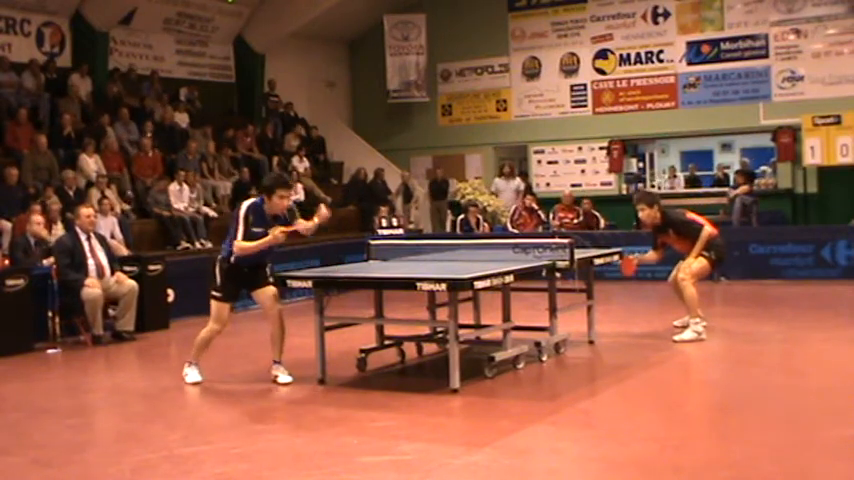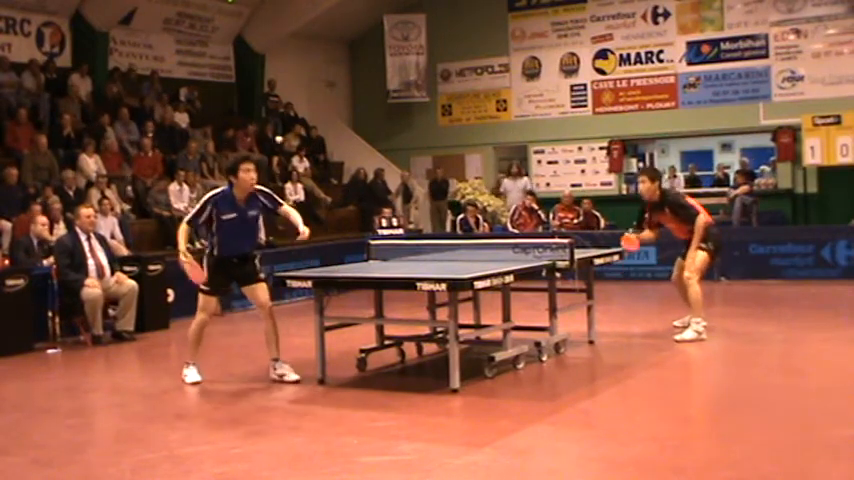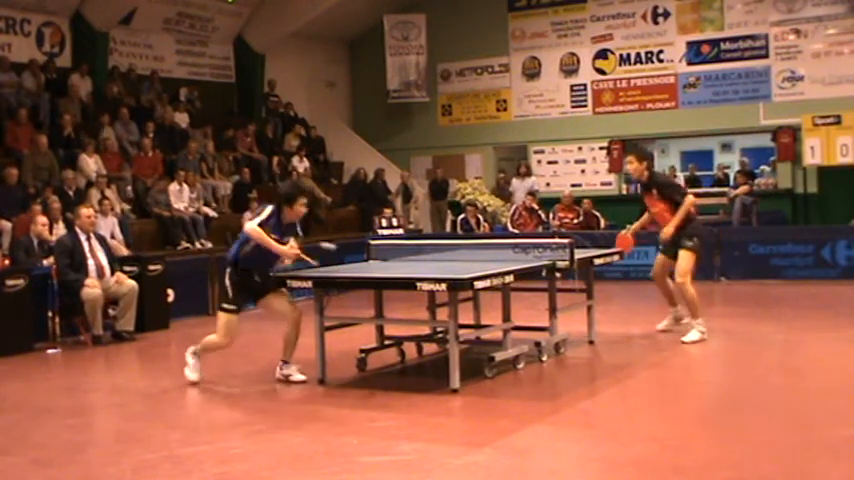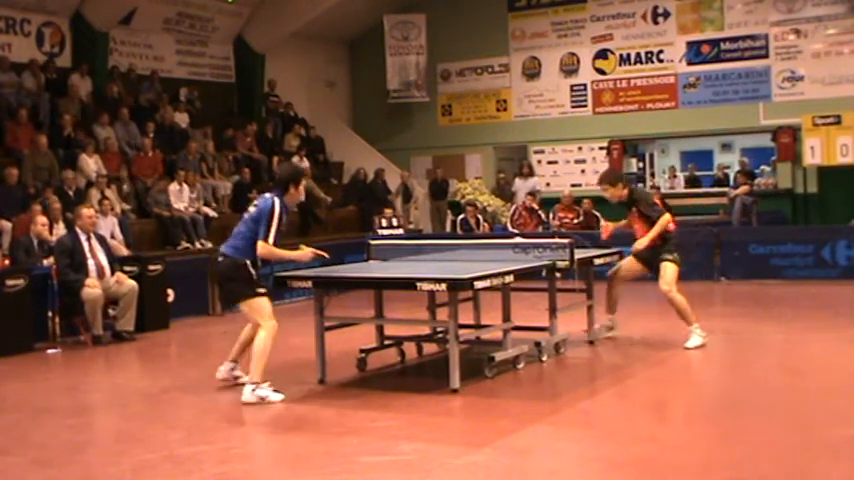
dt=0.4s
person 1, frame 1
left shoulder: (283, 209)
right shoulder: (248, 209)
left elbow: (303, 227)
right elbow: (238, 248)
left wrist: (316, 220)
right wrist: (268, 240)
left hip: (258, 267)
right hip: (231, 267)
left knee: (276, 312)
right knee: (217, 325)
left ankle: (277, 366)
right ankle: (191, 364)
person 1, frame 2
left shoulder: (261, 195)
right shoulder: (216, 198)
left elbow: (289, 211)
right elbow: (186, 224)
left wrist: (302, 227)
right wrist: (183, 249)
left hip: (247, 259)
right hip: (219, 260)
left knee: (267, 309)
right knee: (204, 315)
left ankle: (277, 365)
right ankle: (190, 365)
person 1, frame 3
left shoulder: (291, 223)
right shoulder: (270, 213)
left elbow: (292, 242)
right elbow: (250, 229)
left wrist: (289, 254)
right wrist: (281, 249)
left hip: (260, 276)
right hip: (237, 273)
left knee: (294, 315)
right knee: (225, 338)
left ankle: (284, 366)
right ankle: (194, 355)
person 1, frame 4
left shoulder: (268, 199)
right shoulder: (275, 206)
right elbow: (264, 251)
right wrist: (298, 255)
left hip: (230, 265)
right hip: (237, 269)
left knee: (259, 320)
right knee: (269, 325)
left ankle: (230, 367)
right ankle: (255, 387)
person 2, frame 1
left shoulder: (675, 219)
right shoulder: (657, 227)
left elbow: (706, 231)
right elbow: (657, 254)
left wrist: (691, 257)
right wrist: (640, 259)
left hip: (711, 247)
right hip: (696, 250)
left knee: (684, 278)
right knee: (674, 281)
left ankle: (697, 328)
right ankle: (696, 316)
person 2, frame 2
left shoulder: (673, 199)
right shoulder: (652, 206)
left elbow: (702, 218)
right elbow: (653, 232)
left wrist: (693, 249)
right wrist: (637, 237)
left hip: (706, 237)
right hip: (691, 239)
left knee: (689, 276)
right knee: (677, 279)
left ankle: (697, 327)
right ankle: (696, 316)
person 2, frame 3
left shoulder: (661, 180)
right shoulder: (644, 185)
left elbow: (690, 199)
left wrist: (672, 225)
right wrist: (634, 228)
left hip: (687, 232)
right hip: (671, 235)
left knee: (681, 280)
right knee: (658, 276)
left ankle: (699, 326)
right ankle: (676, 313)
person 2, frame 4
left shoulder: (640, 198)
right shoulder: (623, 203)
left elbow: (666, 218)
left wrist: (646, 239)
right wrist: (615, 225)
left hip: (666, 246)
right hip: (649, 250)
left knee: (667, 289)
right knee: (612, 277)
left ankle: (696, 332)
right ankle: (610, 324)
person 3, frame 1
left shoulder: (100, 238)
right shoulder: (65, 242)
left elbow: (112, 260)
right elbow: (63, 271)
left wrist: (117, 272)
right wrist: (84, 279)
left hip: (108, 281)
right hip: (84, 284)
left knee: (131, 286)
right knee: (95, 294)
left ankle: (122, 329)
right ankle: (97, 334)
person 3, frame 2
left shoulder: (100, 238)
right shoulder: (65, 242)
left elbow: (112, 261)
right elbow: (63, 272)
left wrist: (117, 272)
right wrist: (84, 280)
left hip: (108, 281)
right hip: (84, 284)
left knee: (131, 286)
right knee: (95, 294)
left ankle: (122, 329)
right ankle: (97, 334)
person 3, frame 3
left shoulder: (99, 238)
right shoulder: (65, 242)
left elbow: (112, 261)
right elbow: (63, 272)
left wrist: (117, 272)
right wrist: (84, 280)
left hip: (108, 281)
right hip: (84, 285)
left knee: (131, 286)
right knee: (95, 294)
left ankle: (122, 329)
right ankle: (97, 334)
person 3, frame 4
left shoulder: (100, 238)
right shoulder: (65, 242)
left elbow: (112, 261)
right elbow: (63, 272)
left wrist: (117, 272)
right wrist: (84, 280)
left hip: (108, 281)
right hip: (84, 285)
left knee: (131, 286)
right knee: (95, 294)
left ankle: (122, 329)
right ankle: (97, 334)
